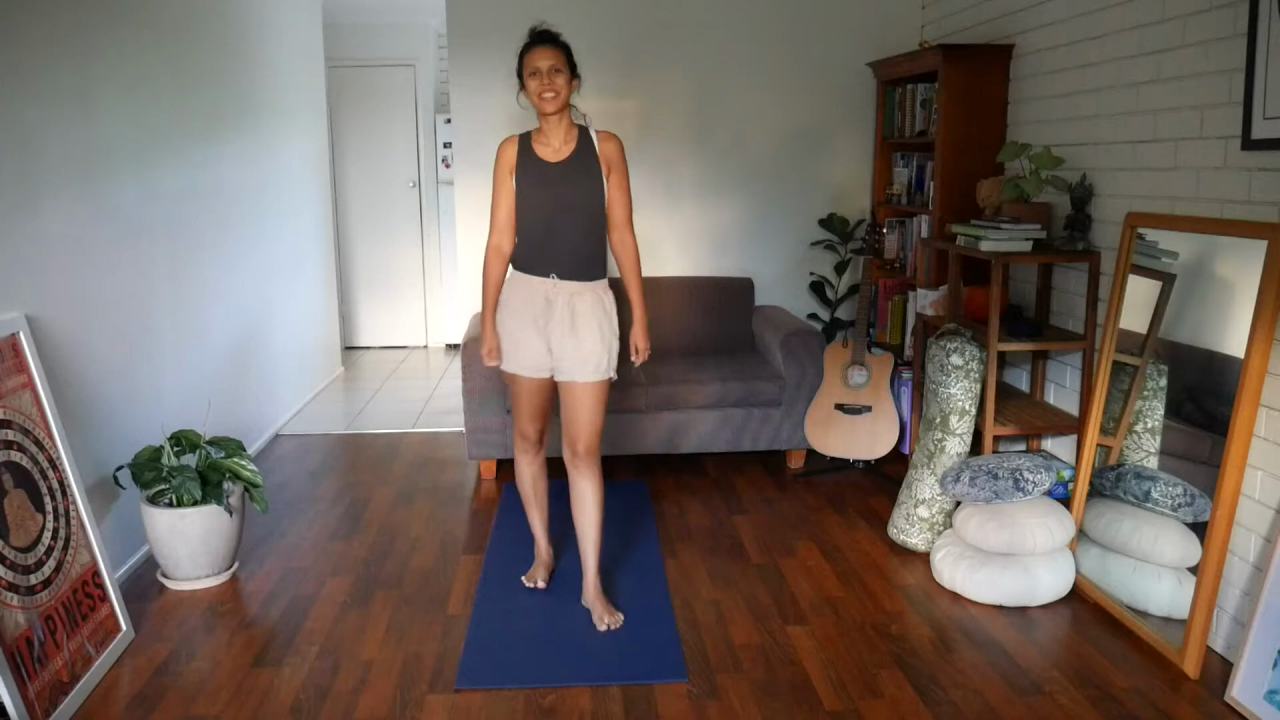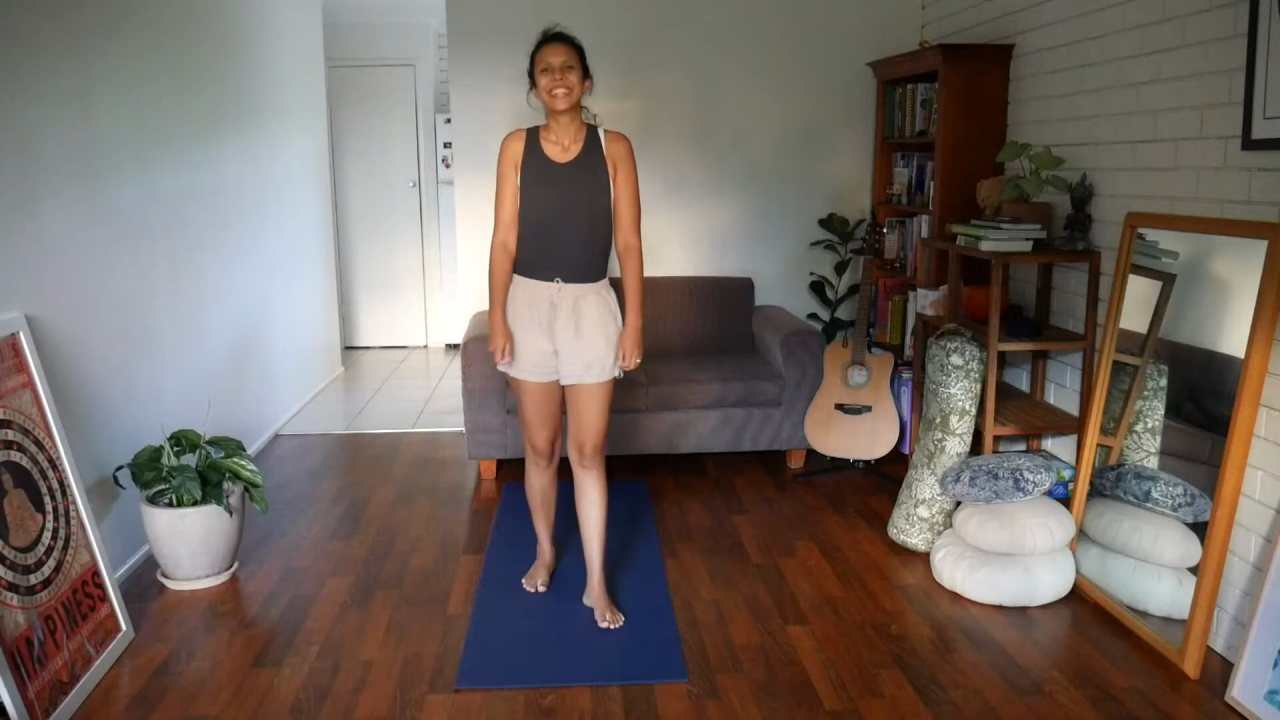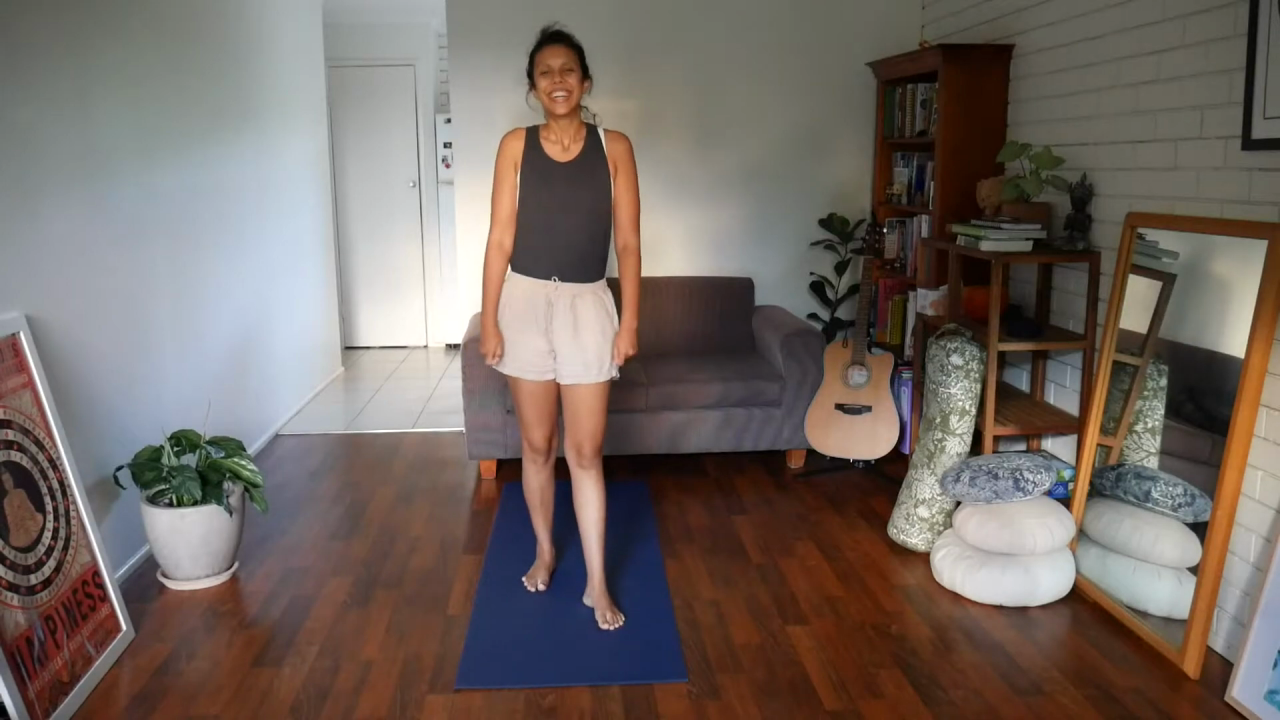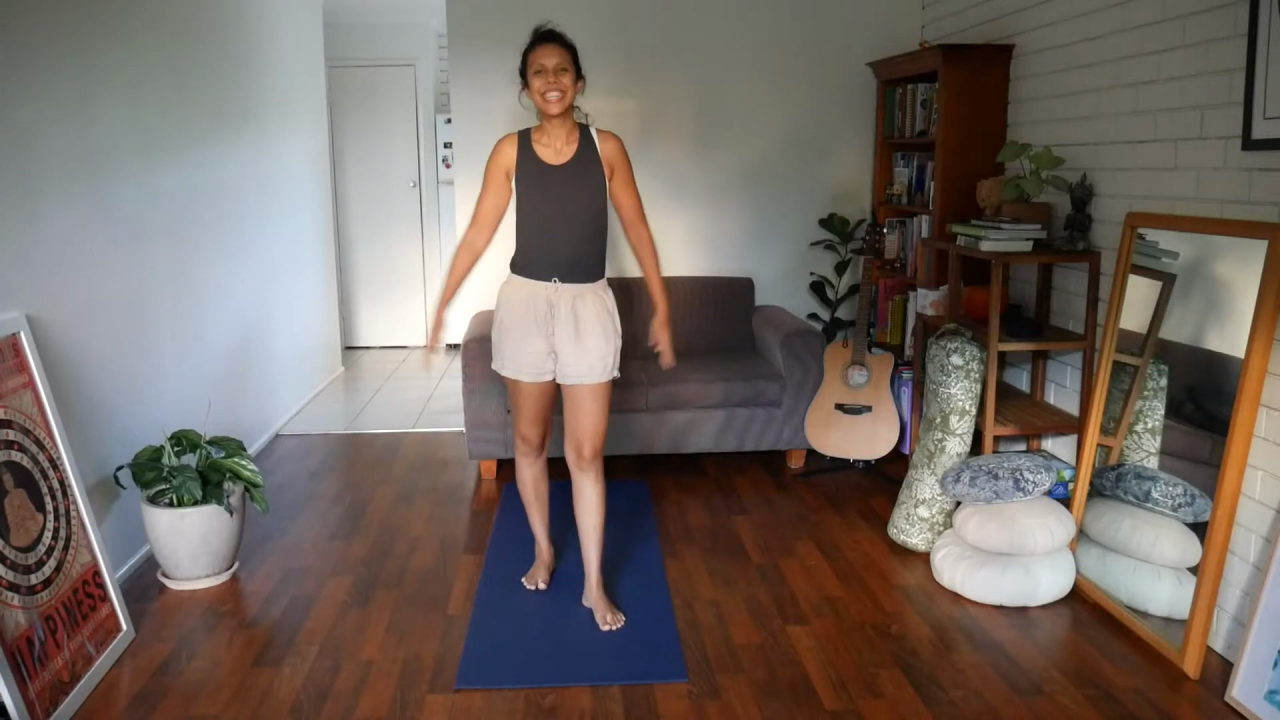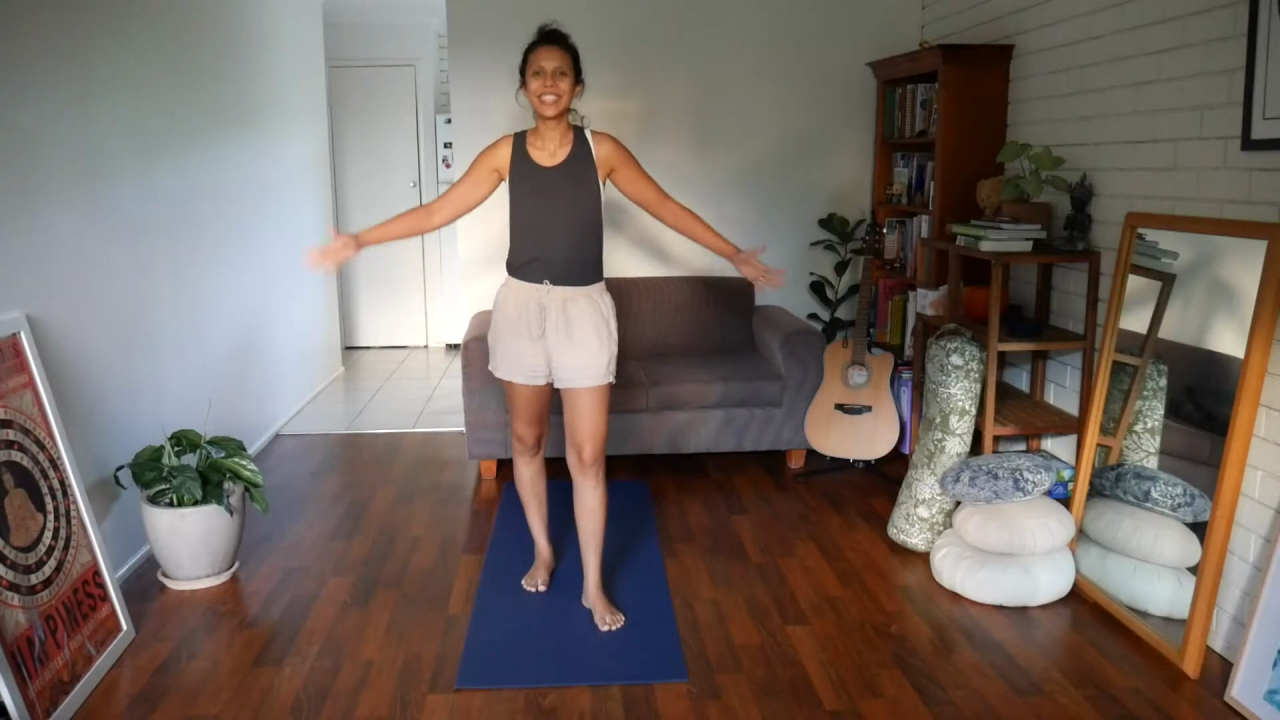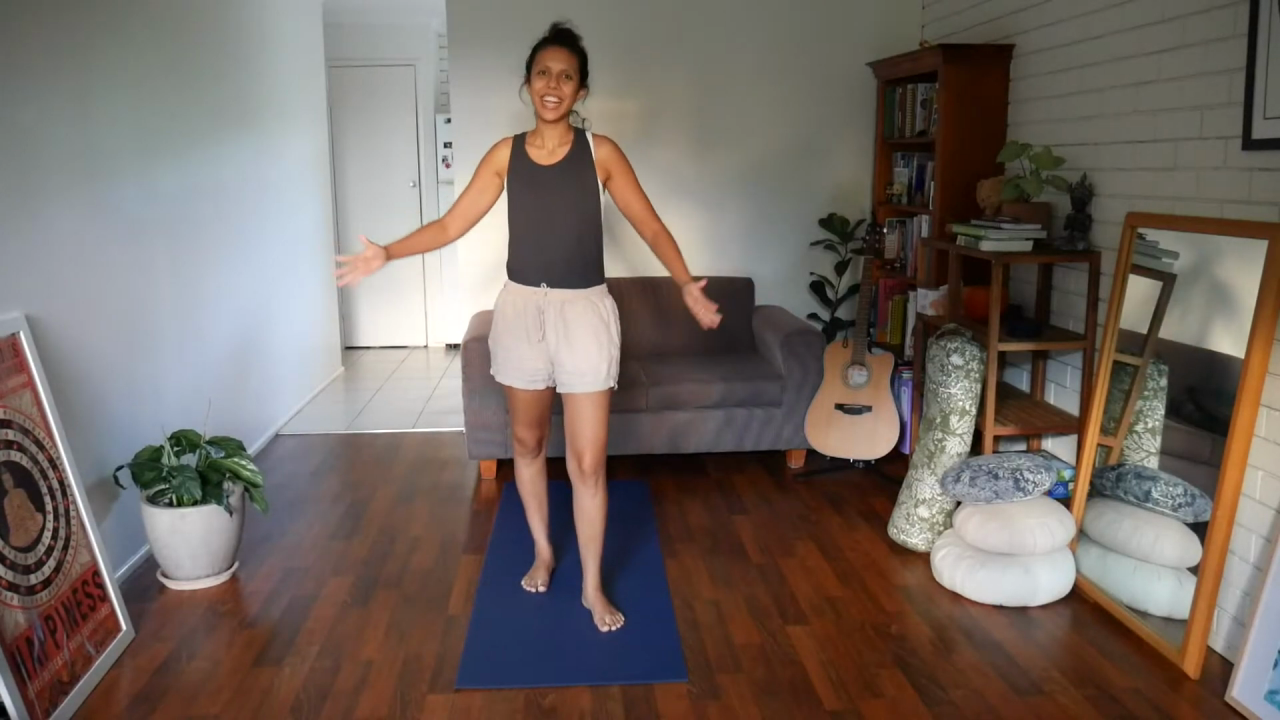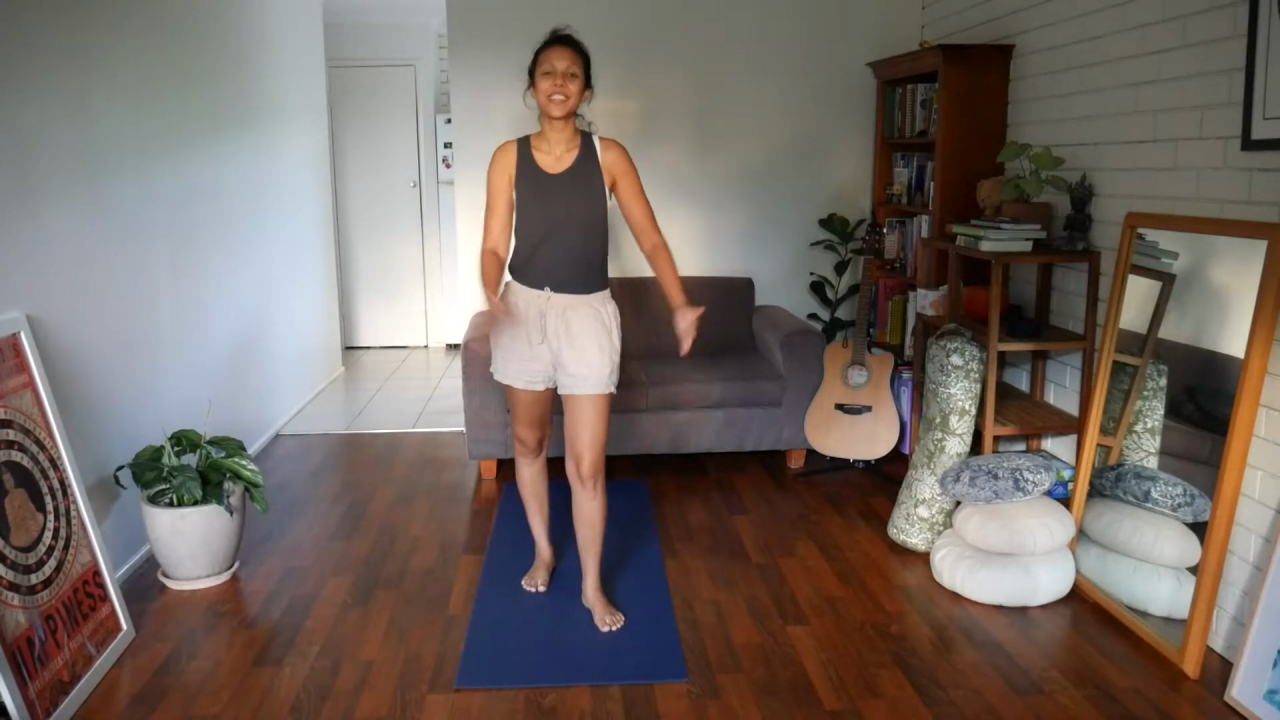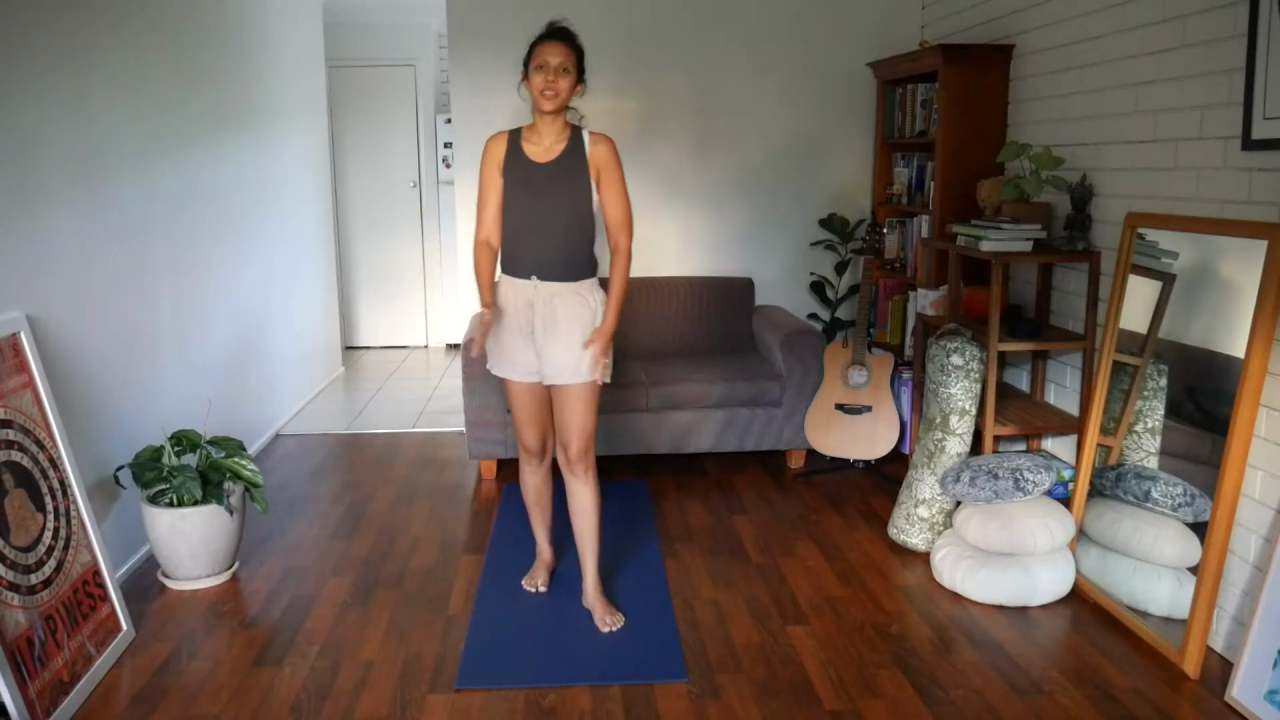
dt=0.4s
person 1, frame 1
left shoulder: (606, 147)
right shoulder: (512, 152)
left elbow: (622, 235)
right elbow: (500, 240)
left wrist: (639, 315)
right wrist: (488, 318)
left hip: (587, 304)
right hip: (525, 302)
left knee: (583, 450)
right knee: (528, 438)
left ankle: (591, 583)
right ankle: (542, 550)
person 1, frame 2
left shoulder: (614, 147)
right shoulder: (516, 146)
left elbow: (629, 240)
right elbow: (504, 239)
left wrist: (634, 321)
right wrist: (497, 317)
left hip: (592, 308)
right hip: (529, 306)
left knee: (588, 452)
right knee: (540, 448)
left ankle: (595, 583)
right ankle: (544, 551)
person 1, frame 3
left shoulder: (614, 147)
right shoulder: (515, 145)
left elbow: (627, 240)
right elbow: (501, 238)
left wrist: (629, 320)
right wrist: (488, 318)
left hip: (588, 306)
right hip: (524, 304)
left knee: (585, 452)
right knee: (537, 445)
left ankle: (596, 582)
right ankle: (544, 550)
person 1, frame 4
left shoulder: (606, 147)
right shoulder: (509, 151)
left elbow: (637, 230)
right elbow: (478, 234)
left wrist: (660, 310)
right wrist: (441, 309)
left hip: (588, 306)
right hip: (525, 303)
left knee: (586, 452)
right knee: (530, 440)
left ankle: (594, 583)
right ankle: (543, 549)
person 1, frame 5
left shoulder: (601, 149)
right shoulder: (504, 153)
left elbow: (666, 207)
right elbow: (437, 211)
left wrist: (735, 255)
right wrist: (359, 241)
left hip: (584, 309)
right hip: (520, 307)
left knee: (588, 456)
right knee: (526, 441)
left ankle: (593, 585)
right ankle: (543, 552)
person 1, frame 6
left shoulder: (601, 152)
right shoulder: (505, 154)
left elbow: (649, 225)
right elbow: (452, 224)
left wrist: (687, 284)
right wrist: (386, 253)
left hip: (585, 312)
right hip: (521, 311)
left knee: (587, 462)
right knee: (527, 444)
left ankle: (592, 585)
right ankle: (543, 552)
person 1, frame 7
left shoulder: (609, 156)
right shoulder: (509, 157)
left elbow: (648, 235)
right elbow: (494, 246)
left wrist: (680, 305)
right wrist: (491, 295)
left hip: (588, 315)
right hip: (525, 314)
left knee: (585, 465)
right knee: (528, 442)
left ankle: (592, 585)
right ankle: (543, 551)
person 1, frame 8
left shoulder: (598, 149)
right shoulder: (500, 148)
left elbow: (622, 242)
right elbow: (487, 238)
left wrist: (609, 322)
right wrist: (487, 303)
left hip: (576, 305)
right hip: (515, 302)
left knee: (577, 454)
right knee: (531, 446)
left ankle: (592, 585)
right ankle: (544, 552)
